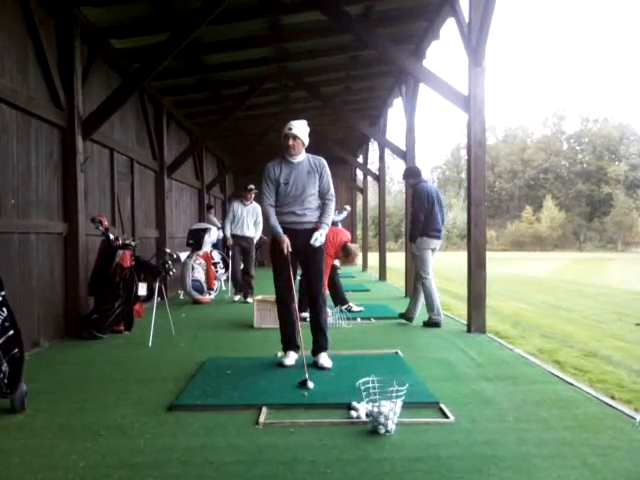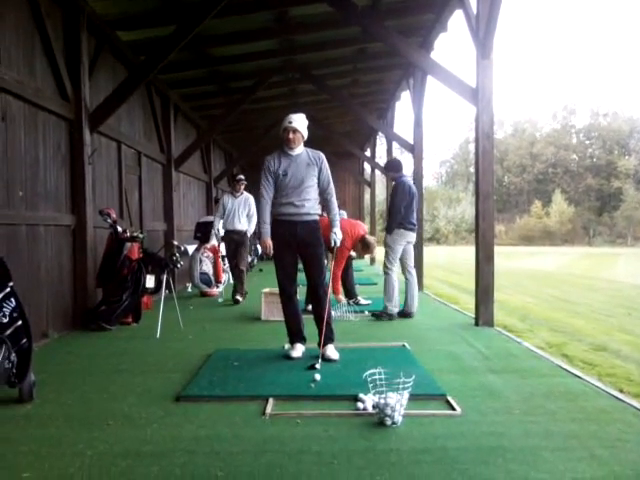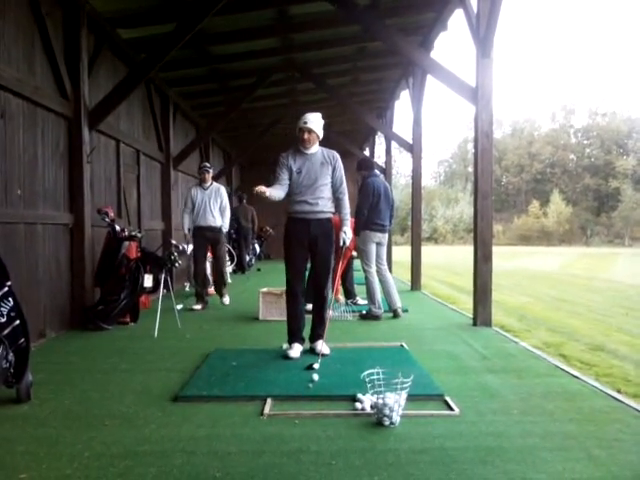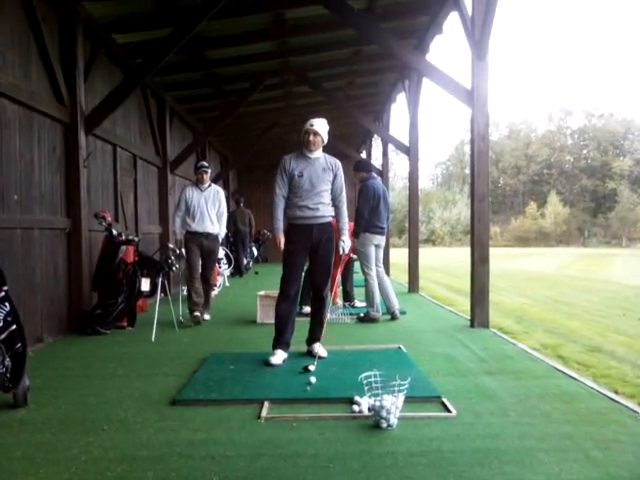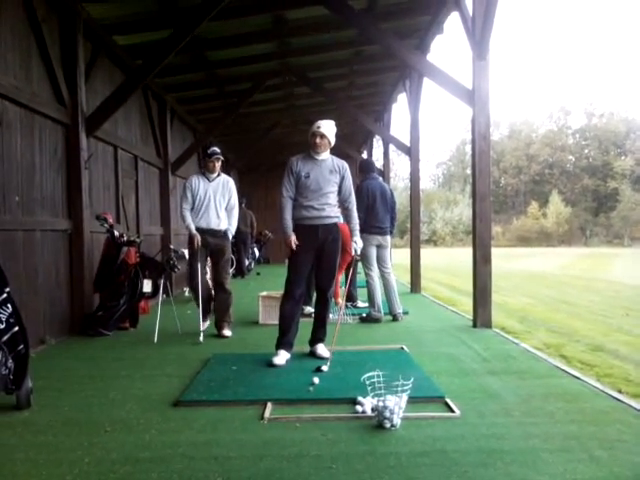
dt=1s
person 1, frame 1
left shoulder: (319, 164)
right shoulder: (273, 168)
left elbow: (329, 199)
right elbow: (267, 205)
left wrist: (323, 228)
right wrist: (280, 235)
left hip: (311, 235)
right hip: (283, 237)
left knee: (316, 294)
right knee: (284, 295)
left ankle: (320, 349)
right ankle: (290, 348)
person 1, frame 2
left shoulder: (317, 158)
right shoulder: (272, 161)
left elbow: (328, 193)
right elbow: (265, 198)
left wrist: (335, 225)
right wrist: (265, 233)
left hip: (310, 226)
right hip: (282, 228)
left knee: (318, 286)
right knee: (287, 287)
left ankle: (327, 341)
right ankle: (297, 340)
person 1, frame 3
left shoulder: (332, 158)
right shoulder: (287, 158)
left elbow: (341, 193)
right elbow: (281, 187)
left wrist: (346, 224)
right wrist: (270, 191)
left hip: (323, 225)
right hip: (296, 224)
left knee: (322, 284)
right knee: (294, 284)
left ankle: (318, 337)
right ankle: (295, 340)
person 1, frame 4
left shoulder: (334, 165)
right shoulder: (289, 162)
left elbow: (340, 201)
right elbow: (279, 196)
left wrist: (344, 233)
right wrist: (278, 230)
left hip: (324, 230)
right hip: (297, 229)
left knee: (320, 288)
right knee: (289, 288)
left ankle: (315, 341)
right ankle: (281, 346)
person 1, frame 5
left shoulder: (341, 166)
right shoulder: (296, 163)
left elbow: (348, 202)
right elbow: (287, 196)
left wrist: (355, 233)
right wrist: (288, 229)
left hip: (330, 231)
right hip: (303, 230)
left knee: (325, 289)
right knee: (294, 289)
left ankle: (318, 342)
right ankle: (284, 346)
person 2, frame 1
left shoulder: (420, 189)
right shoulder: (434, 189)
left elbow: (417, 217)
right elbow: (441, 215)
left wrist: (412, 238)
left hip: (423, 238)
right hip: (436, 237)
left knee: (426, 278)
right knee: (420, 276)
left ankle: (435, 317)
right ankle: (411, 312)
person 2, frame 2
left shoulder: (401, 184)
right shoulder: (410, 184)
left elbow: (397, 210)
left wrist: (389, 229)
left hip: (399, 231)
right hip: (410, 231)
left knee: (390, 269)
right knee: (409, 270)
left ankle: (390, 309)
right ankle: (409, 308)
person 2, frame 3
left shoulder: (368, 183)
right shoulder: (385, 184)
left elbow: (362, 210)
right elbow: (391, 209)
left wrist: (356, 232)
left hip: (368, 232)
right hip: (383, 232)
left knee: (370, 271)
right knee: (383, 269)
left ankle: (376, 310)
right ankle: (396, 306)
person 2, frame 4
left shoulder: (367, 186)
right shoulder: (381, 186)
left elbow: (362, 213)
right elbow: (386, 212)
left wrist: (356, 235)
left hip: (367, 234)
right hip: (380, 234)
left knee: (370, 273)
right knee: (379, 271)
left ankle: (374, 312)
right ankle: (394, 308)
person 2, frame 5
left shoulder: (363, 187)
right shoulder: (386, 187)
left elbow: (359, 214)
right elbow: (393, 212)
left hip: (369, 235)
right hip: (385, 235)
left knee: (371, 273)
right knee: (387, 271)
left ankle: (376, 313)
right ankle: (396, 311)
person 3, frame 1
left shoulder: (256, 207)
right shoulder: (234, 205)
left elbow: (259, 225)
right elbow: (228, 221)
left wrist: (255, 239)
right wrist: (228, 236)
left hip: (249, 240)
right hip: (235, 238)
left knee: (249, 269)
right knee: (235, 266)
left ankle: (248, 294)
right ankle: (238, 290)
person 3, frame 2
left shoulder: (249, 198)
right shoulder: (225, 198)
left elbow: (253, 217)
right elbow: (218, 216)
left wrist: (248, 233)
left hip: (242, 234)
right hip: (229, 234)
left knee: (241, 264)
right knee: (233, 265)
left ankle: (238, 293)
right ankle: (241, 291)
person 3, frame 3
left shoulder: (220, 189)
right shoulder: (193, 191)
left elbow: (226, 210)
right elbow: (187, 212)
left wrist: (223, 229)
right wrist: (186, 231)
left hip: (216, 230)
right hip: (199, 231)
left knee: (219, 263)
right knee: (199, 266)
left ankle: (222, 291)
right ankle: (201, 299)
person 3, frame 4
left shoulder: (218, 192)
right shoulder: (187, 191)
left elbow: (222, 216)
right elbow: (179, 214)
left wrist: (219, 237)
right wrist: (178, 235)
left hip: (212, 237)
right hip: (193, 237)
left knee: (207, 275)
right knee: (194, 273)
left ankle: (204, 309)
right ankle: (196, 310)
person 3, frame 5
left shoulder: (228, 182)
right shoulder: (193, 181)
left elbow: (233, 210)
right elbow: (185, 208)
left wrist: (229, 234)
right wrist: (192, 231)
left hip: (221, 235)
right hip: (199, 235)
left knee: (222, 281)
right knee: (195, 278)
left ankle: (223, 323)
right ankle: (206, 311)
